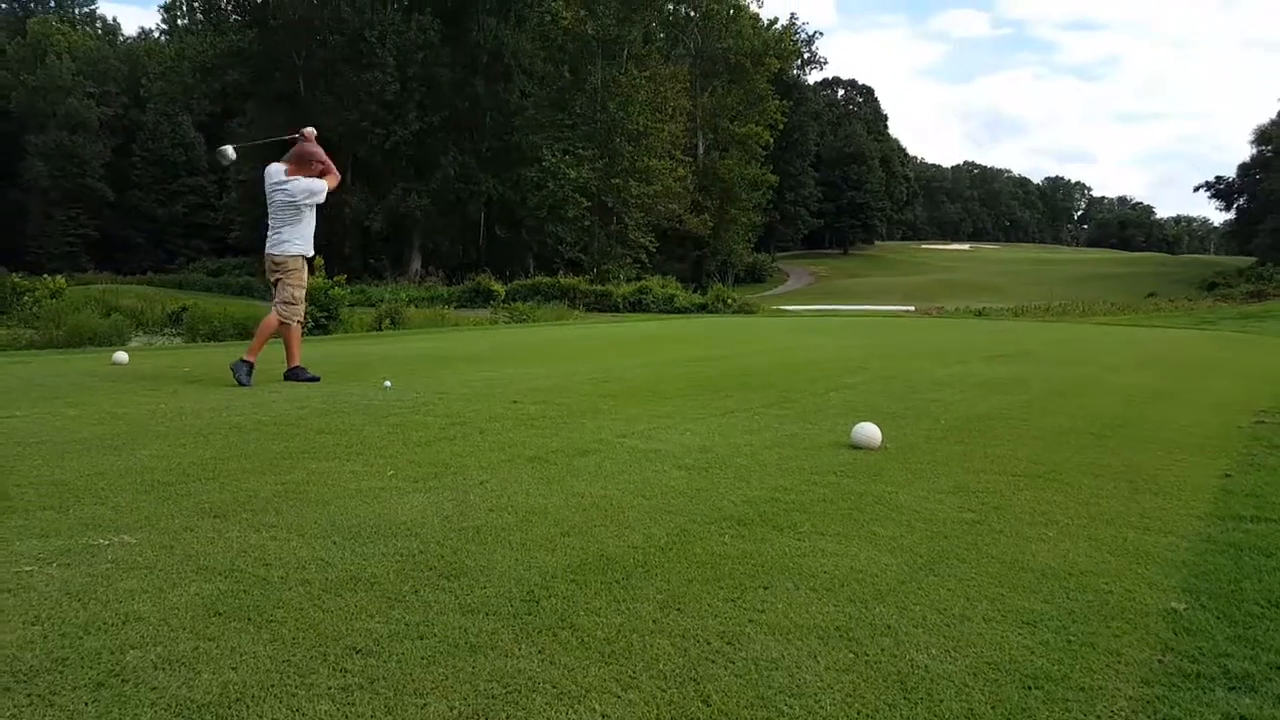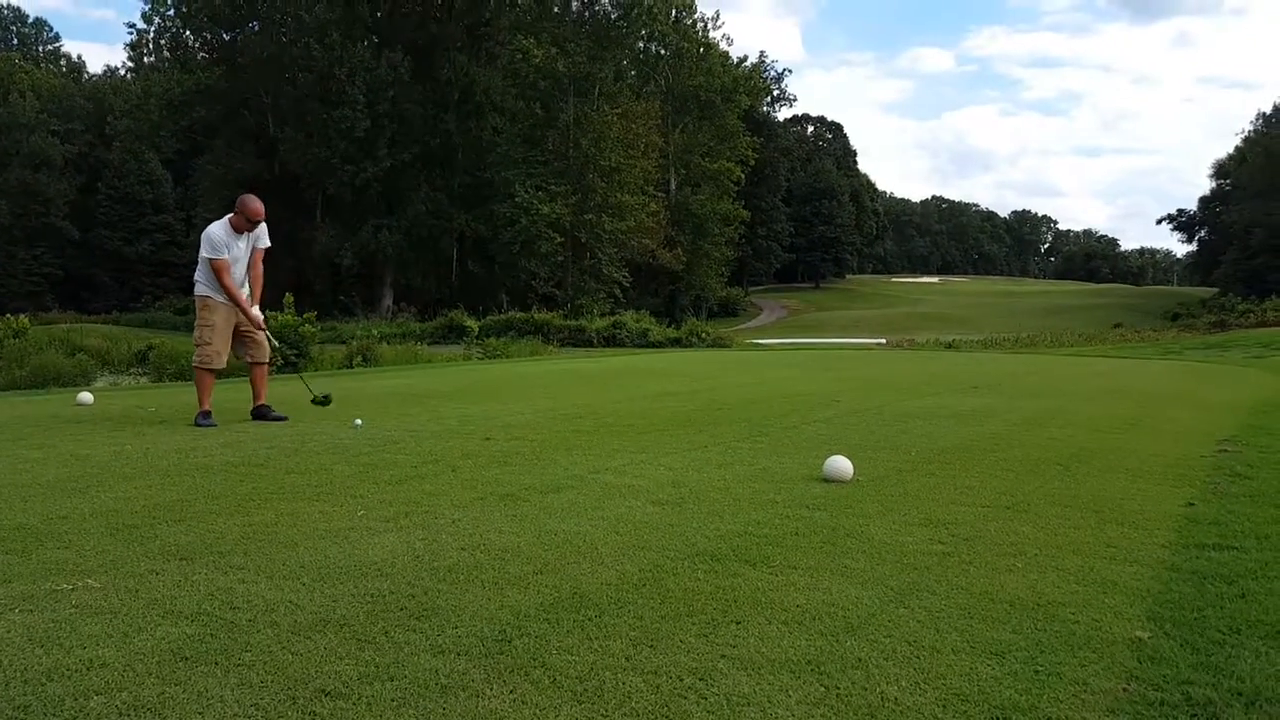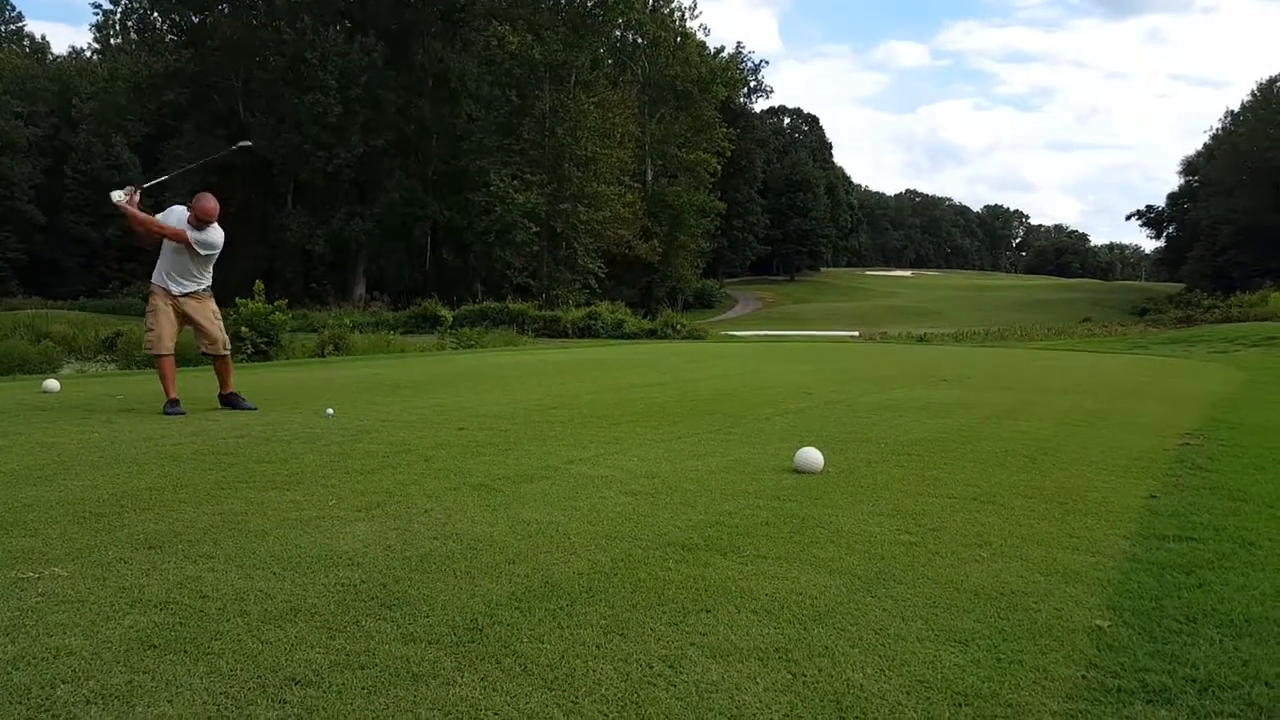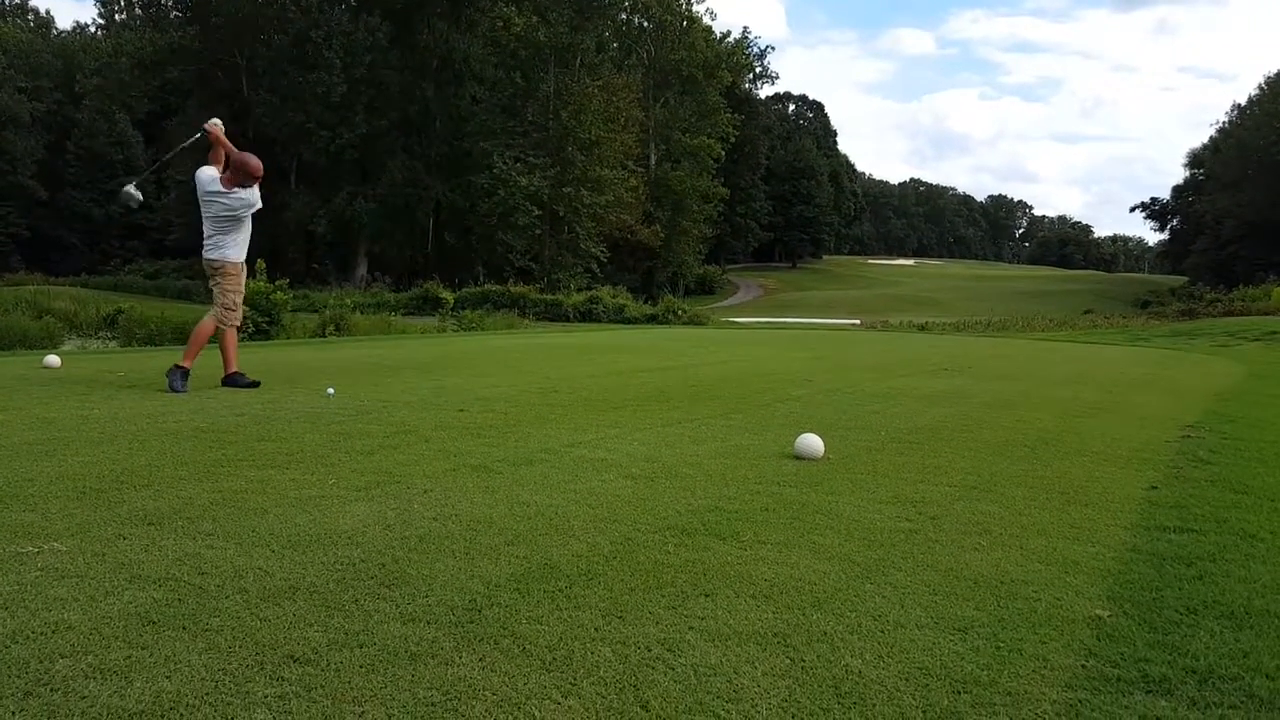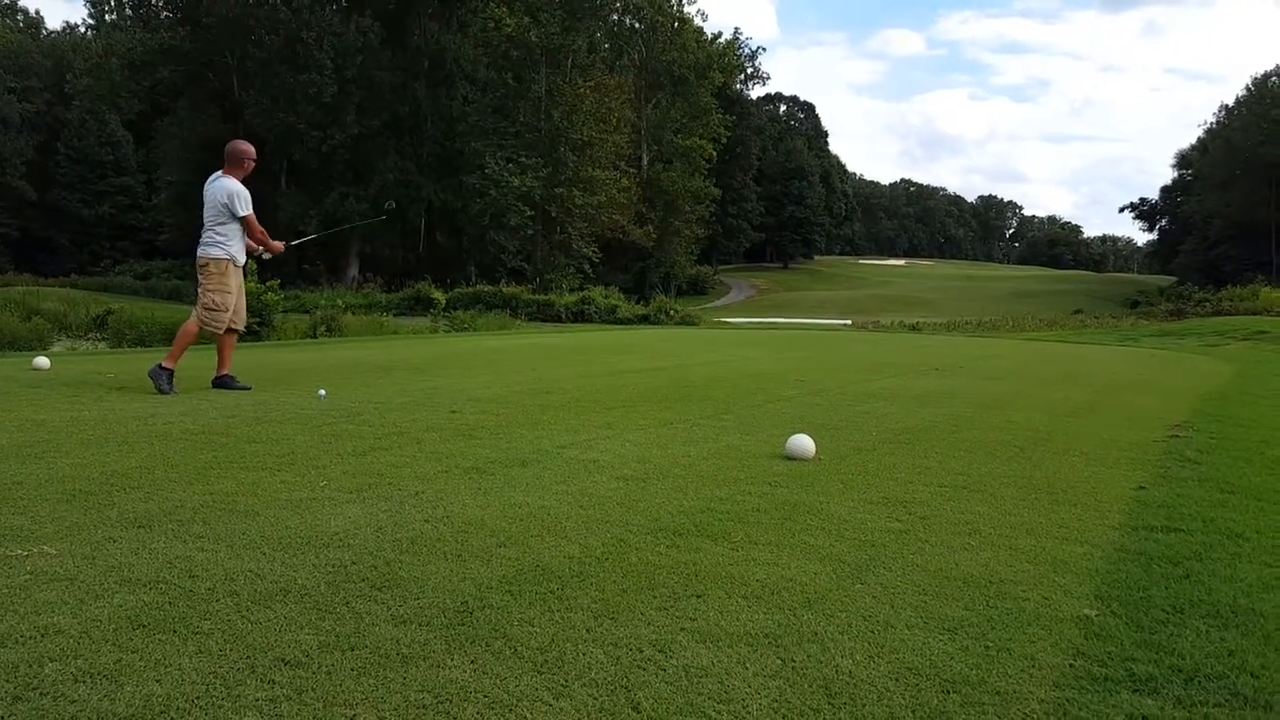
dt=1s
person 1, frame 1
left shoulder: (274, 172)
right shoulder: (307, 187)
left elbow: (288, 162)
right elbow: (334, 178)
left wrist: (304, 143)
right wrist: (313, 145)
left hip: (282, 253)
right hip: (290, 255)
left knee: (294, 312)
right knee: (283, 311)
left ankle: (293, 366)
right ankle: (246, 361)
person 1, frame 2
left shoulder: (259, 229)
right shoulder: (214, 234)
left elbow: (256, 267)
right elbow: (224, 279)
left wrist: (255, 305)
right wrist: (248, 313)
left hip: (242, 297)
right hip: (213, 298)
left knee: (259, 350)
right knee: (208, 355)
left ankle: (260, 406)
right ankle: (204, 411)
person 1, frame 3
left shoulder: (214, 238)
right shoulder: (174, 212)
left elbow: (159, 229)
right elbow: (146, 232)
left wrist: (129, 210)
right wrist: (132, 209)
left hip: (196, 295)
right hip: (162, 290)
left knee: (218, 342)
right knee: (161, 344)
left ankle: (228, 394)
right ankle: (172, 399)
person 1, frame 4
left shoulder: (204, 177)
right shoulder: (247, 198)
left elbow: (217, 167)
left wrist: (217, 140)
right wrist: (222, 139)
left hip: (214, 257)
right hip: (229, 263)
left knee: (230, 317)
right knee: (218, 315)
left ankle: (231, 372)
right ankle: (182, 368)
person 1, frame 5
left shoulder: (215, 181)
right shoulder: (236, 190)
right elbow: (254, 231)
left wrist: (252, 246)
right wrist: (272, 246)
left hip: (228, 262)
right hip: (219, 262)
left knee: (233, 320)
right knee: (204, 317)
left ankle: (223, 374)
right ankle: (165, 368)
